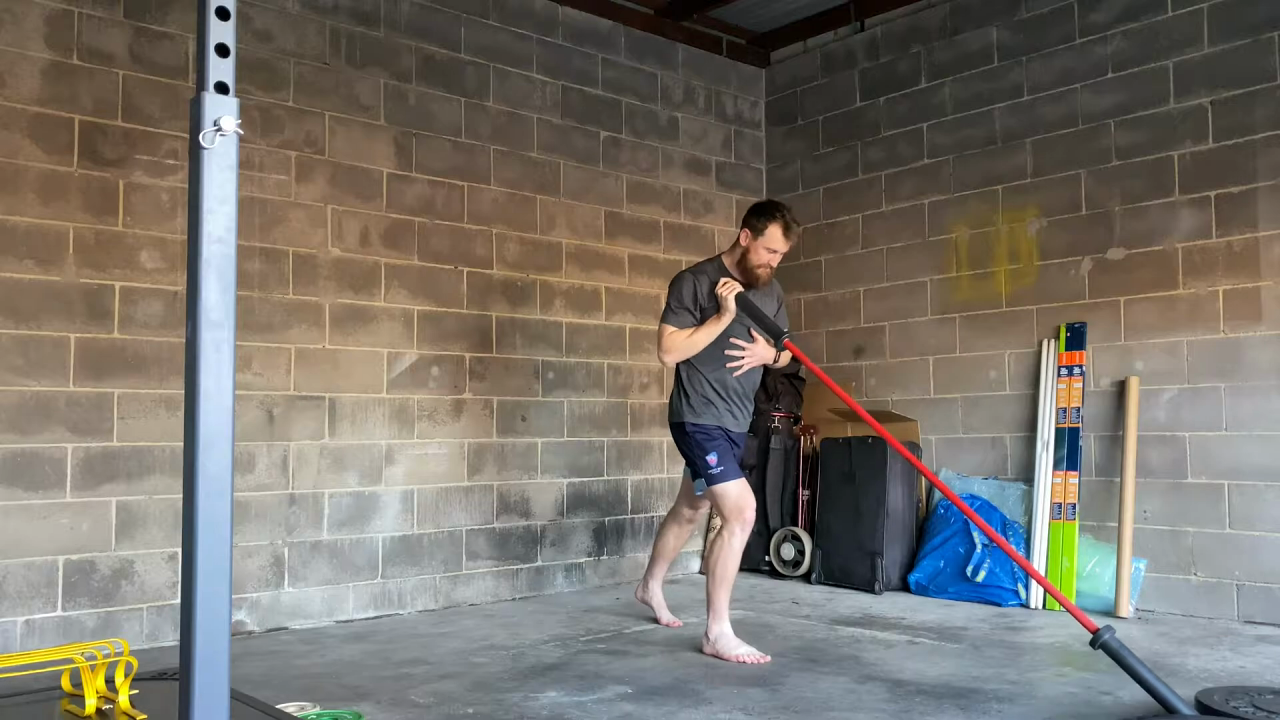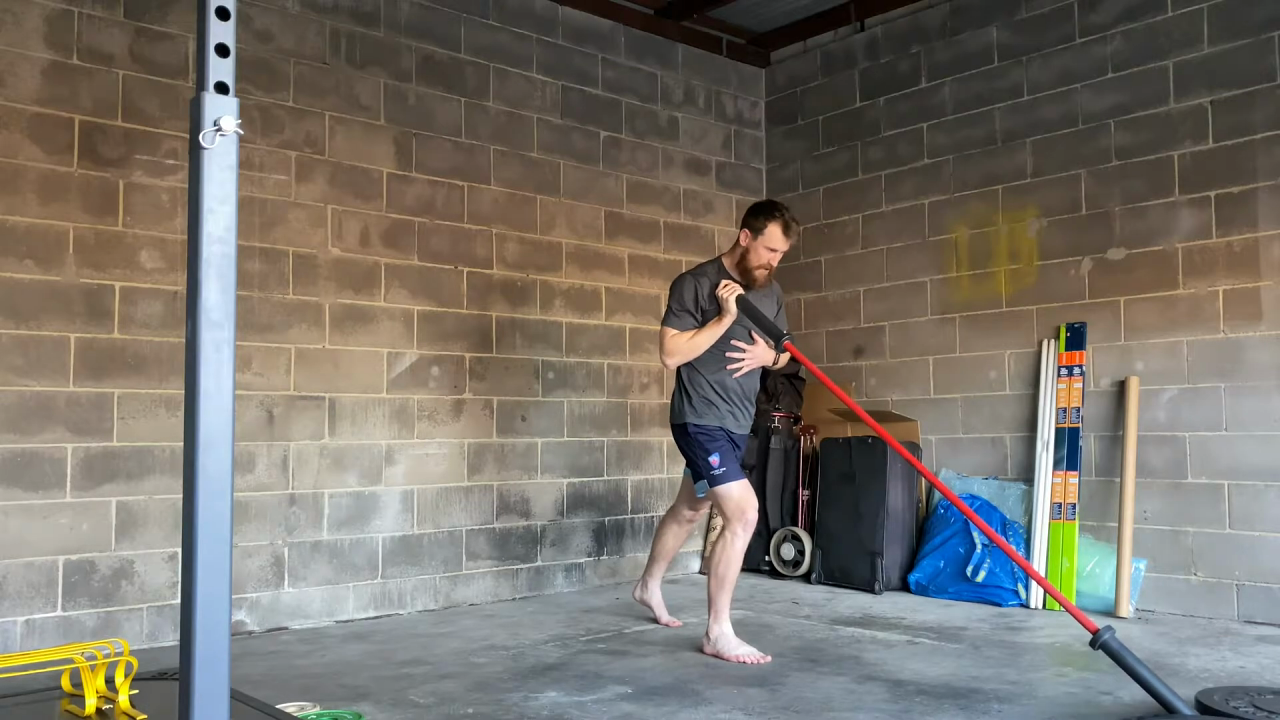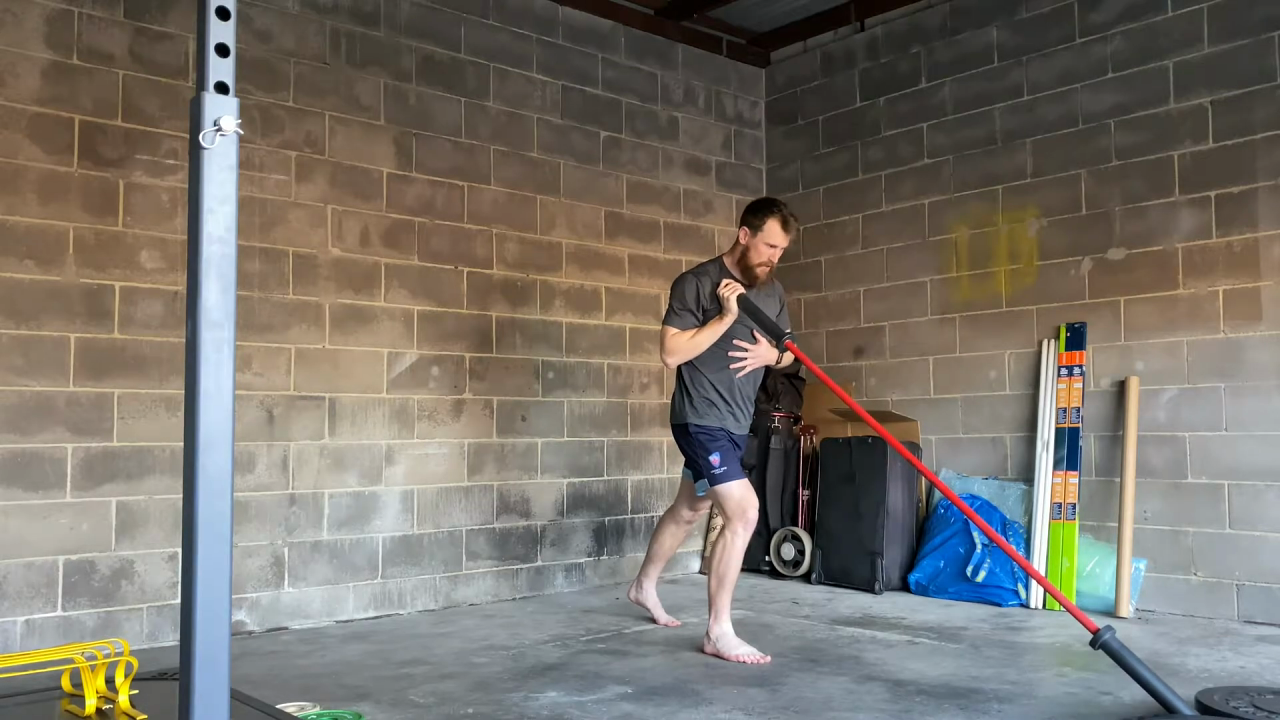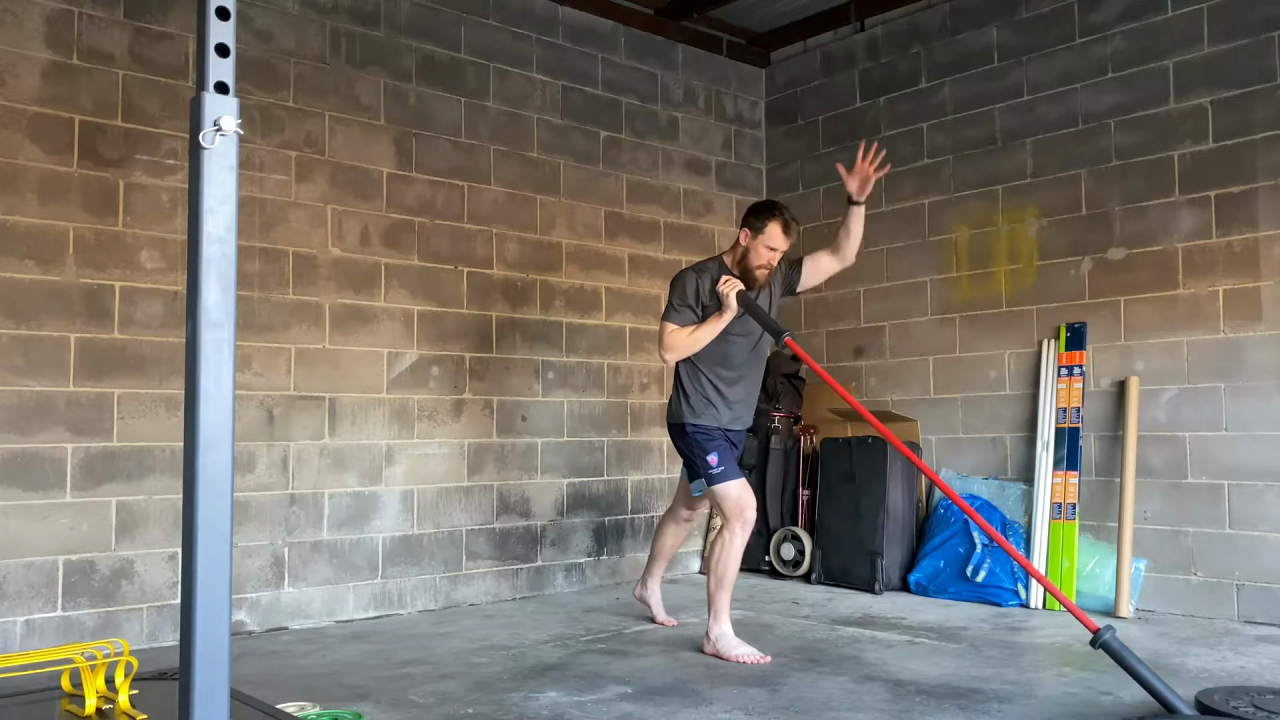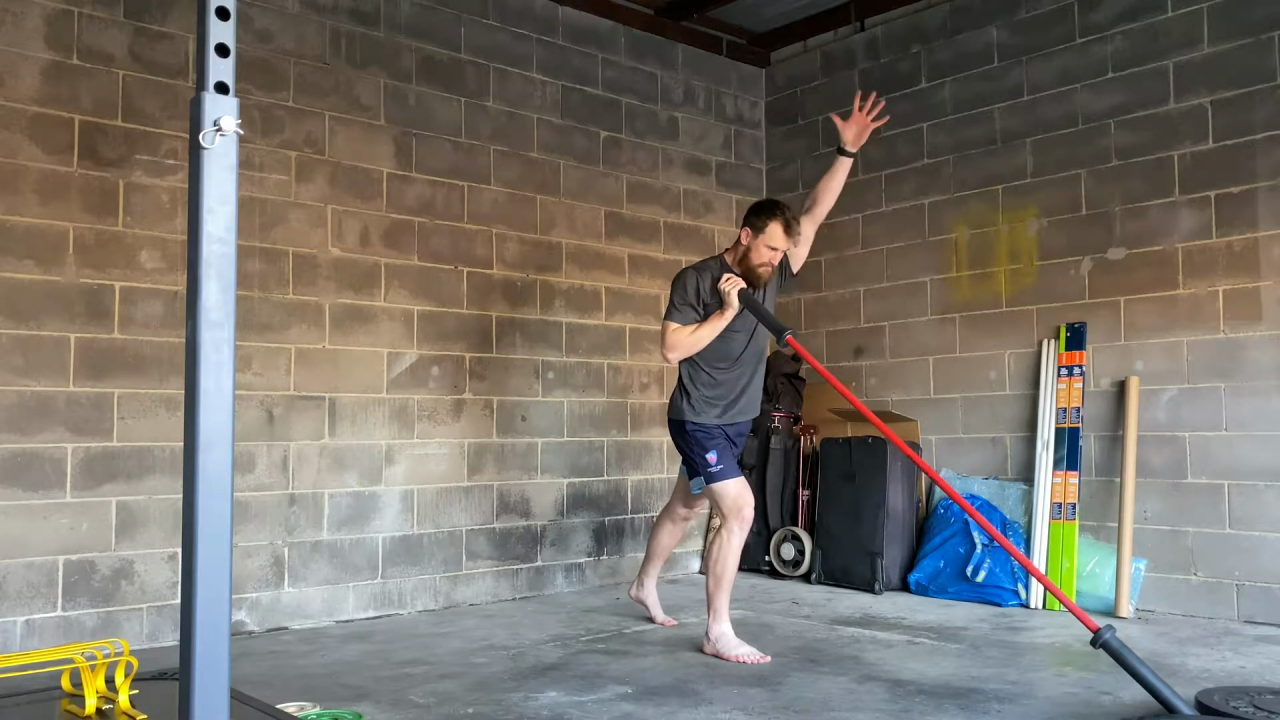
dt=0.5s
person 1, frame 1
left shoulder: (770, 289)
right shoulder: (694, 281)
left elbow: (786, 350)
right elbow: (669, 350)
left wrist: (770, 353)
right wrist: (722, 315)
left hip: (734, 421)
right hip: (699, 419)
left knee: (690, 509)
right knee: (741, 512)
left ankle: (651, 586)
right ankle: (717, 632)
person 1, frame 2
left shoulder: (770, 290)
right shoulder: (695, 284)
left elbow: (784, 350)
right elbow: (671, 353)
left wrist: (771, 354)
right wrist: (724, 317)
left hip: (736, 421)
right hip: (701, 419)
left knee: (690, 509)
right knee: (743, 513)
left ankle: (649, 585)
right ankle: (718, 633)
person 1, frame 3
left shoulder: (771, 290)
right shoulder: (695, 283)
left elbow: (786, 349)
right elbow: (672, 352)
left wrist: (775, 353)
right wrist: (725, 317)
left hip: (736, 423)
right hip: (702, 420)
left knee: (689, 509)
right knee: (744, 512)
left ankle: (644, 585)
right ankle: (719, 632)
person 1, frame 4
left shoulder: (777, 277)
right shoulder: (694, 280)
left elbow: (843, 255)
right elbow: (670, 349)
left wrist: (857, 199)
right wrist: (725, 314)
left hip: (733, 424)
right hip: (699, 420)
left knee: (687, 508)
right knee: (741, 512)
left ankle: (649, 585)
right ankle: (718, 633)
person 1, frame 5
left shoulder: (771, 274)
right shoulder: (696, 280)
left elbow: (815, 213)
right elbow: (672, 348)
left wrist: (847, 150)
right wrist: (726, 311)
left hip: (735, 420)
right hip: (699, 419)
left knee: (684, 507)
right knee: (739, 510)
left ankle: (644, 585)
right ankle: (718, 633)
